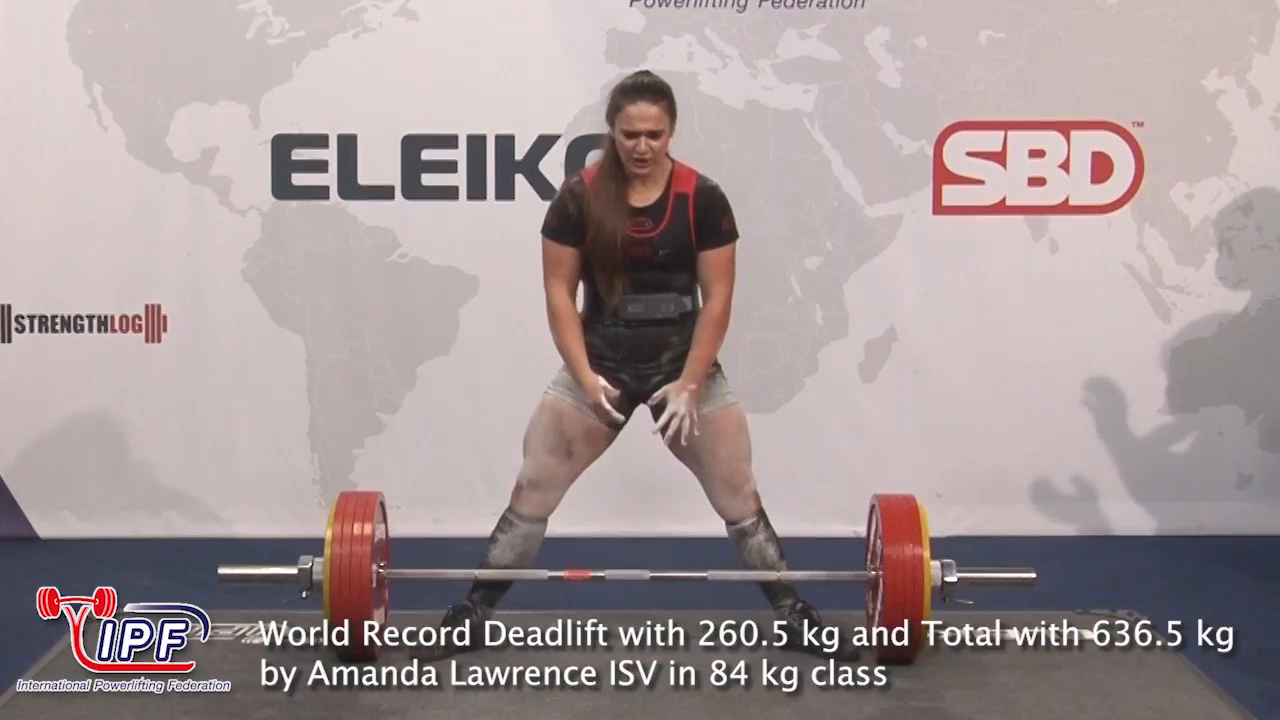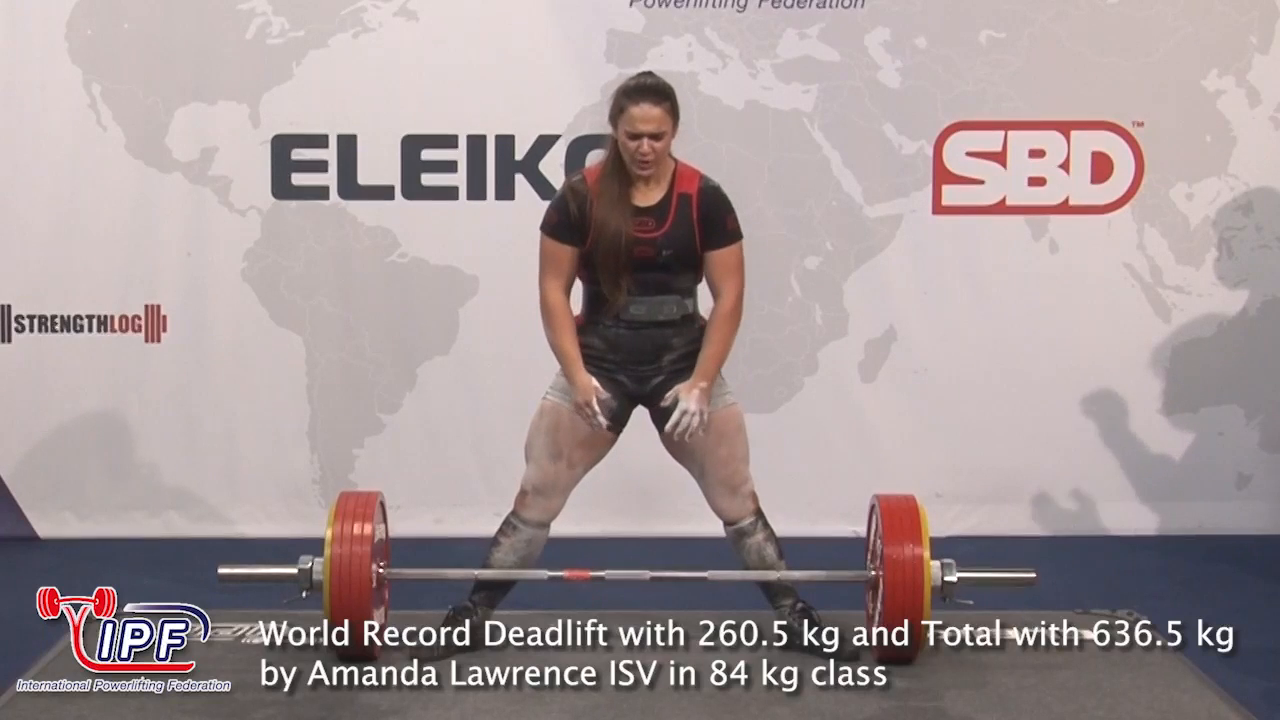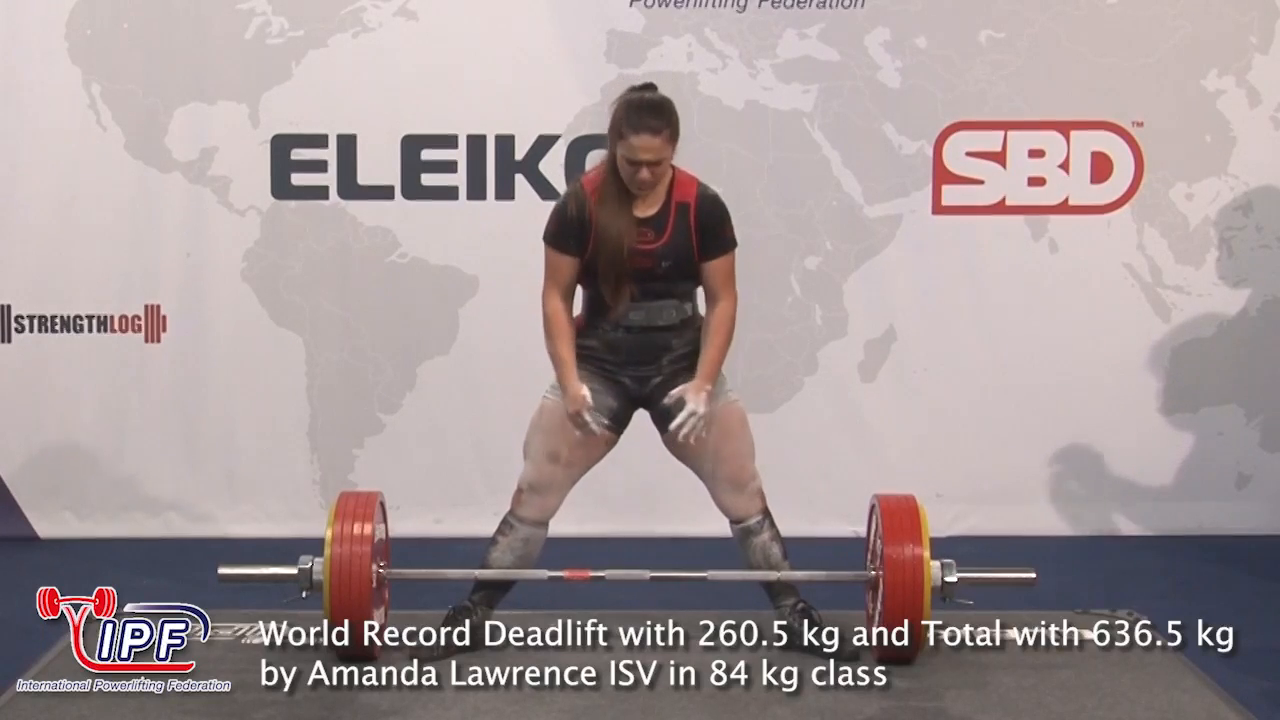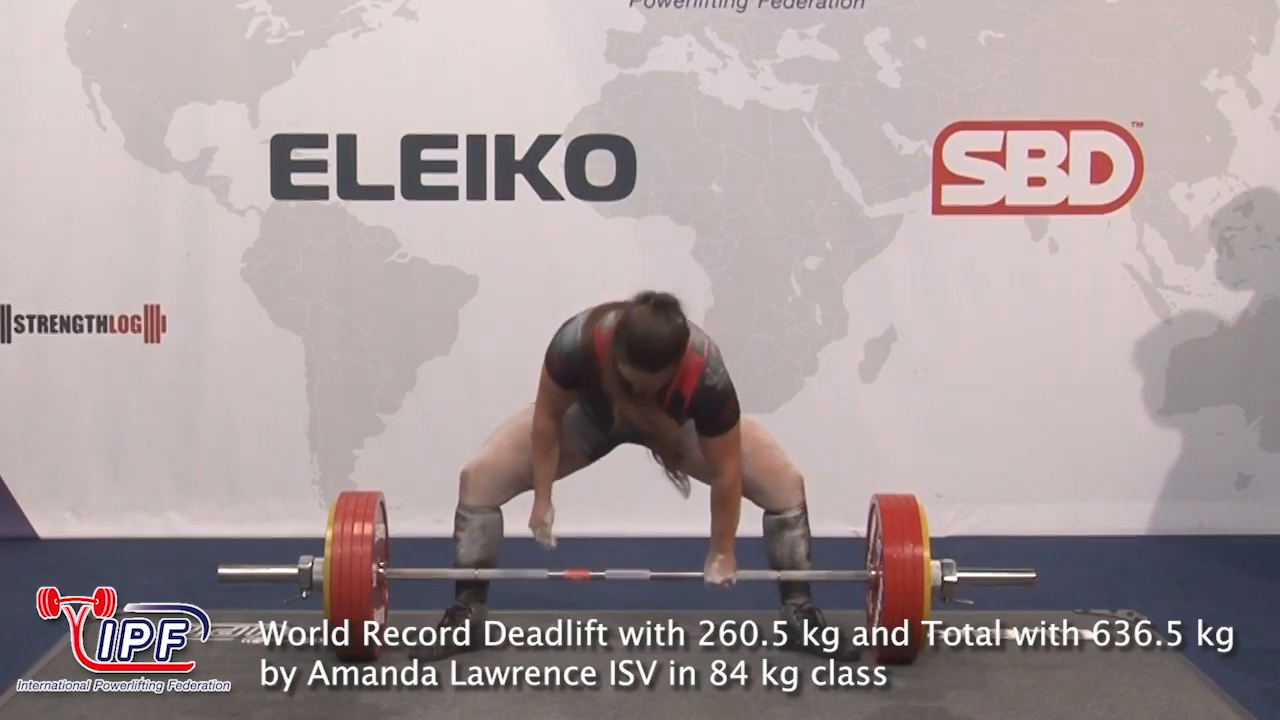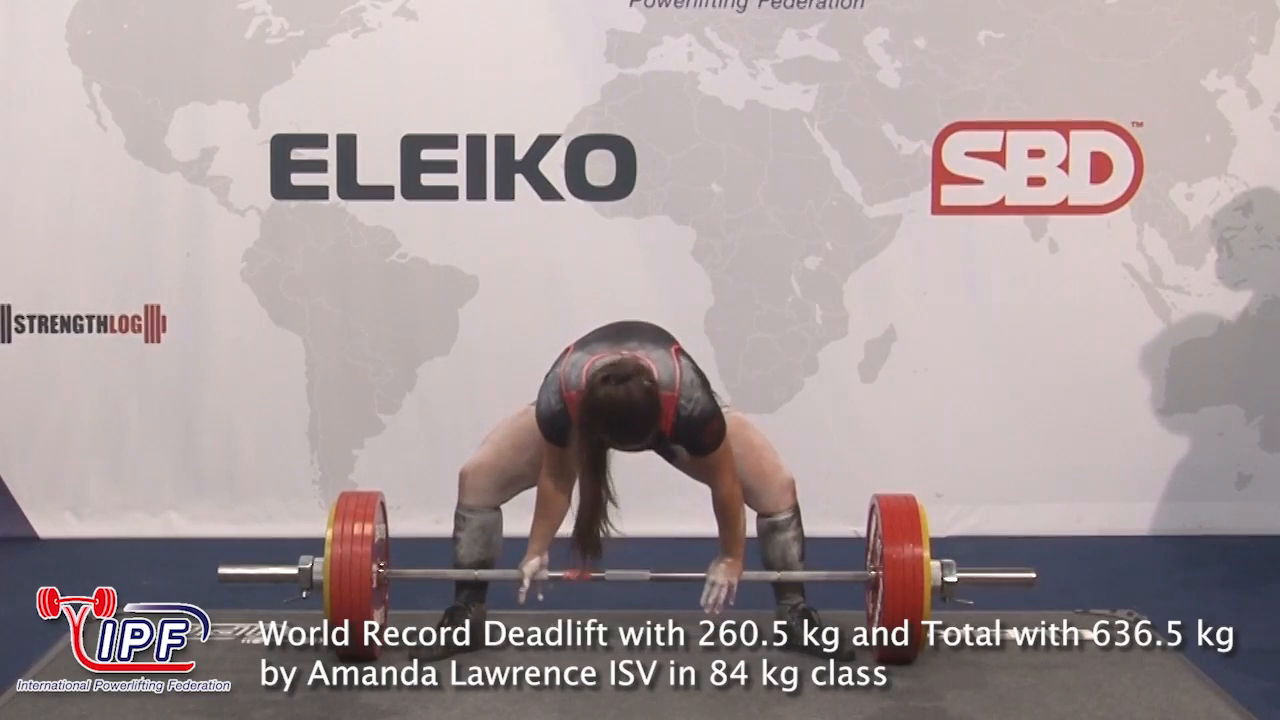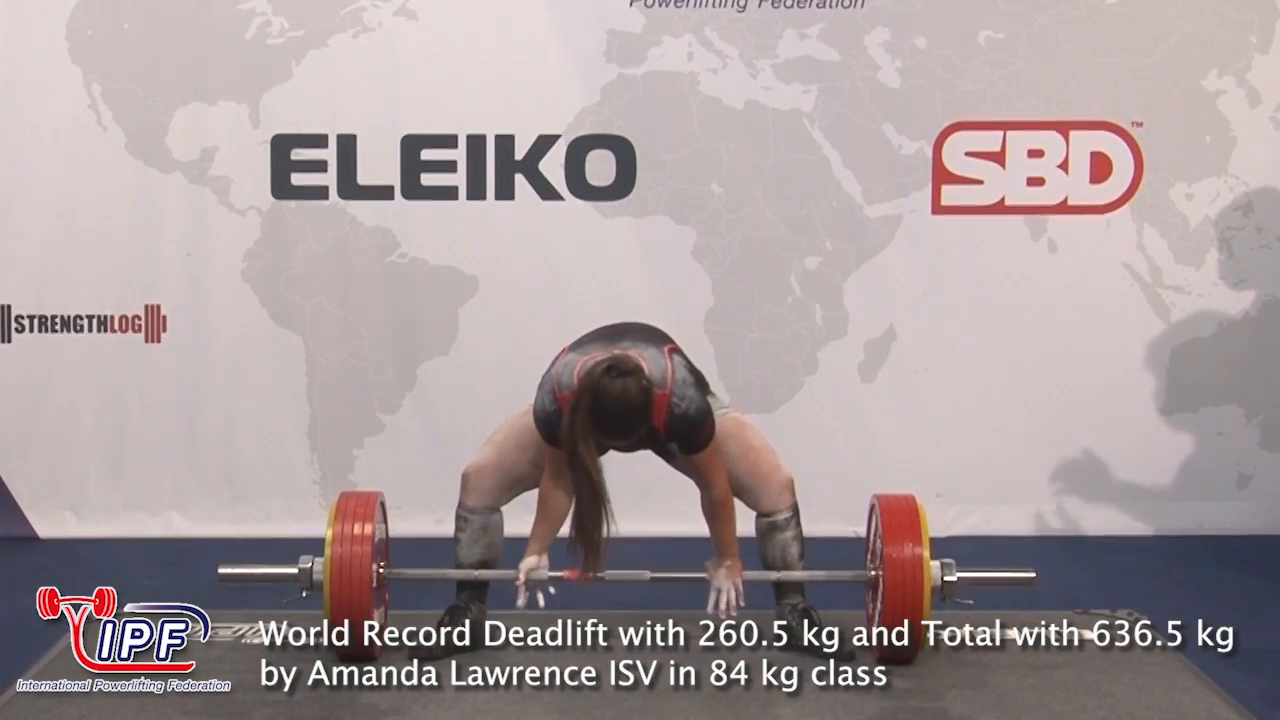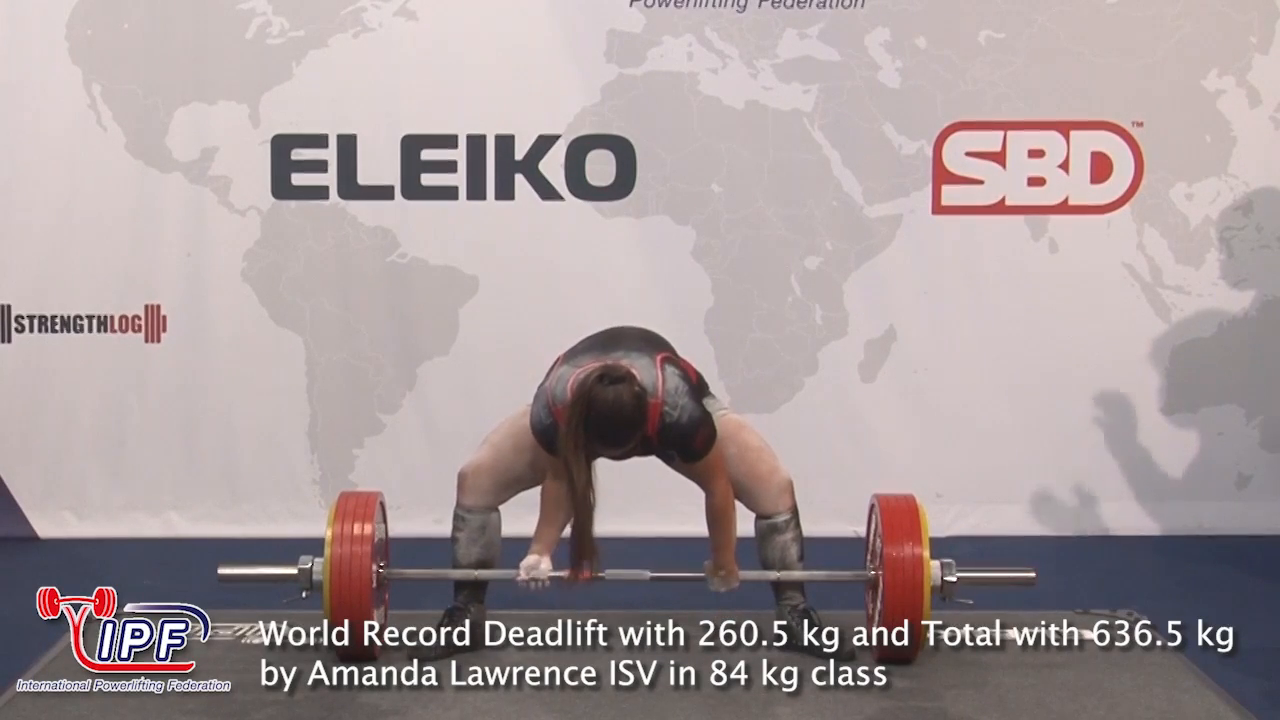
dt=0.7s
person 1, frame 1
left shoulder: (703, 198)
right shoulder: (579, 197)
left elbow: (718, 298)
right elbow: (558, 292)
left wrist: (689, 385)
right wrist: (584, 376)
left hip: (682, 361)
right hip: (600, 360)
left knee: (738, 495)
right knee: (533, 489)
left ankle: (794, 616)
right ankle: (472, 613)
person 1, frame 2
left shoulder: (705, 198)
right shoulder: (580, 196)
left elbow: (728, 297)
right elbow: (554, 290)
left wrist: (701, 383)
right wrist: (576, 375)
left hip: (682, 361)
right hip: (600, 362)
left knee: (736, 497)
right knee: (537, 494)
left ankle: (794, 617)
right ankle: (473, 614)
person 1, frame 3
left shoulder: (703, 207)
right shoulder: (579, 205)
left elbow: (722, 304)
right elbow: (556, 300)
left wrist: (704, 387)
right wrist: (569, 384)
left hip: (683, 364)
right hip: (597, 365)
left knee: (742, 495)
right knee: (535, 493)
left ankle: (796, 616)
right ankle: (473, 614)
person 1, frame 4
left shoulder: (706, 375)
right shoulder: (580, 342)
left elbow: (726, 471)
right elbow: (547, 417)
left wrist: (723, 553)
right wrist: (542, 501)
left hip: (678, 423)
right hip: (590, 413)
left knee: (785, 485)
right knee: (479, 479)
left ankle: (799, 613)
right ankle: (468, 611)
person 1, frame 5
left shoulder: (690, 403)
right shoulder: (560, 397)
left elbow: (725, 483)
right elbow: (556, 478)
left wrist: (731, 558)
right wrist: (537, 551)
left hip: (671, 403)
right hip: (585, 397)
left knee: (777, 486)
right knee: (476, 478)
left ankle: (793, 613)
right ankle: (467, 611)
person 1, frame 6
left shoulder: (681, 399)
right shoulder: (556, 395)
left elbow: (713, 484)
right elbow: (558, 479)
left wrist: (727, 560)
right wrist: (536, 552)
left hip: (666, 404)
right hip: (582, 404)
left knee: (776, 485)
right knee: (479, 480)
left ankle: (794, 614)
right ankle: (467, 613)
person 1, frame 7
left shoulder: (679, 409)
right shoulder: (552, 407)
left elbow: (717, 488)
right elbow: (560, 478)
left wrist: (724, 563)
right wrist: (541, 550)
left hip: (667, 403)
right hip: (577, 407)
left knee: (775, 487)
right knee: (475, 479)
left ankle: (794, 614)
right ankle: (466, 612)
